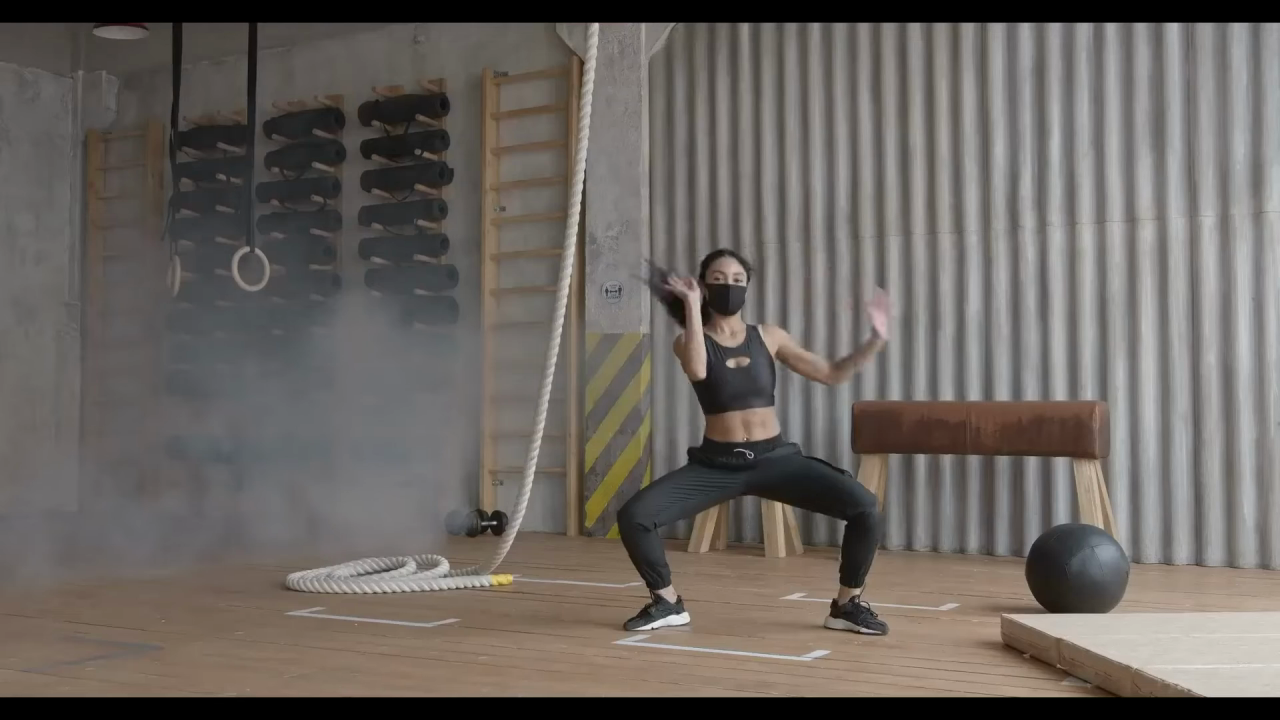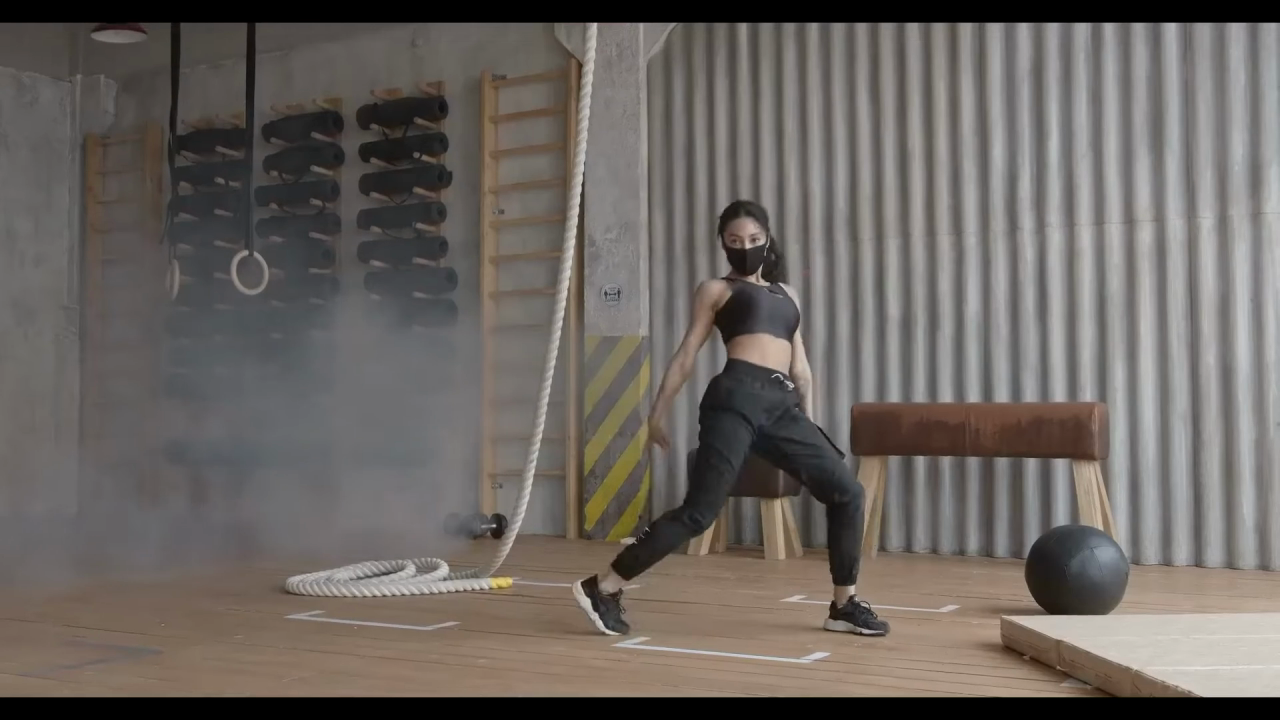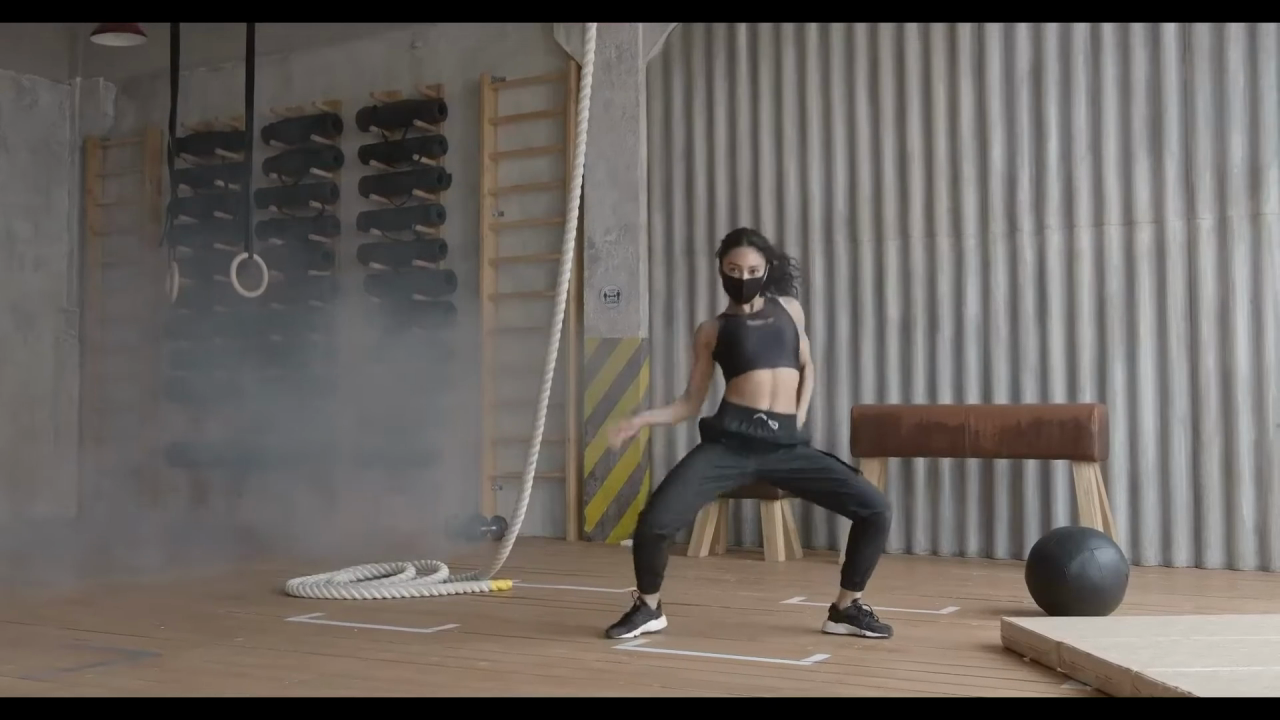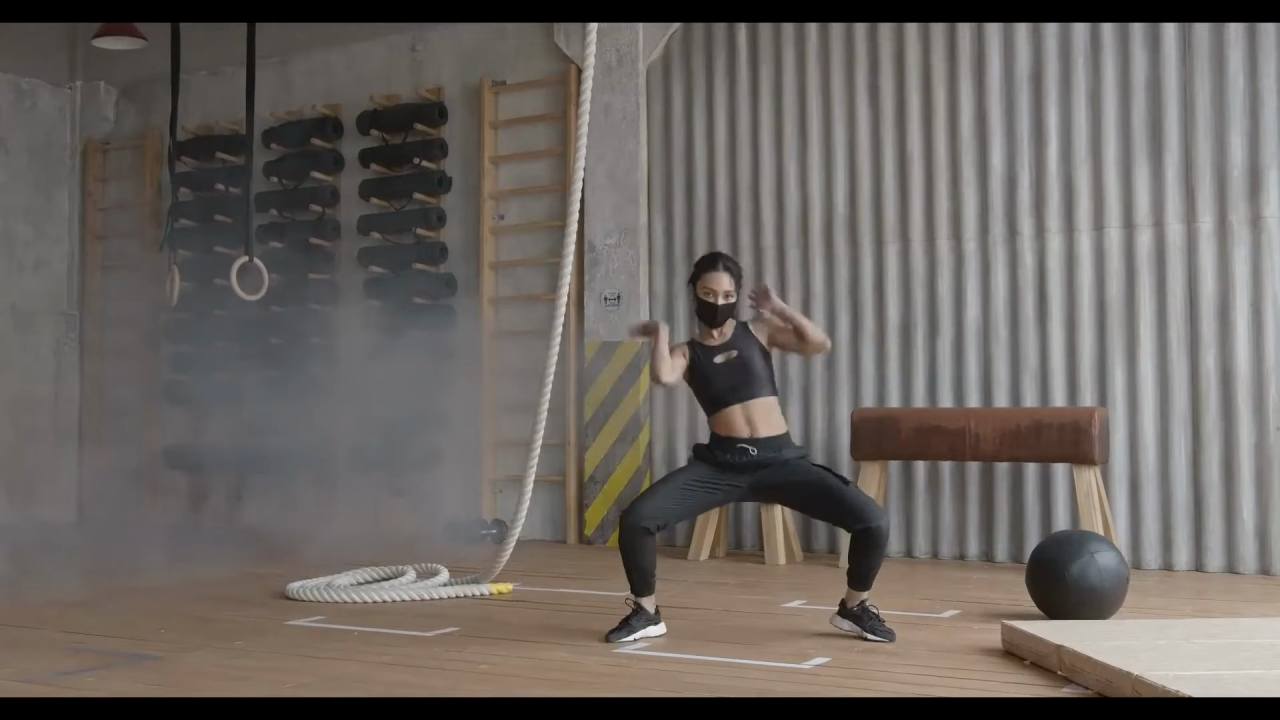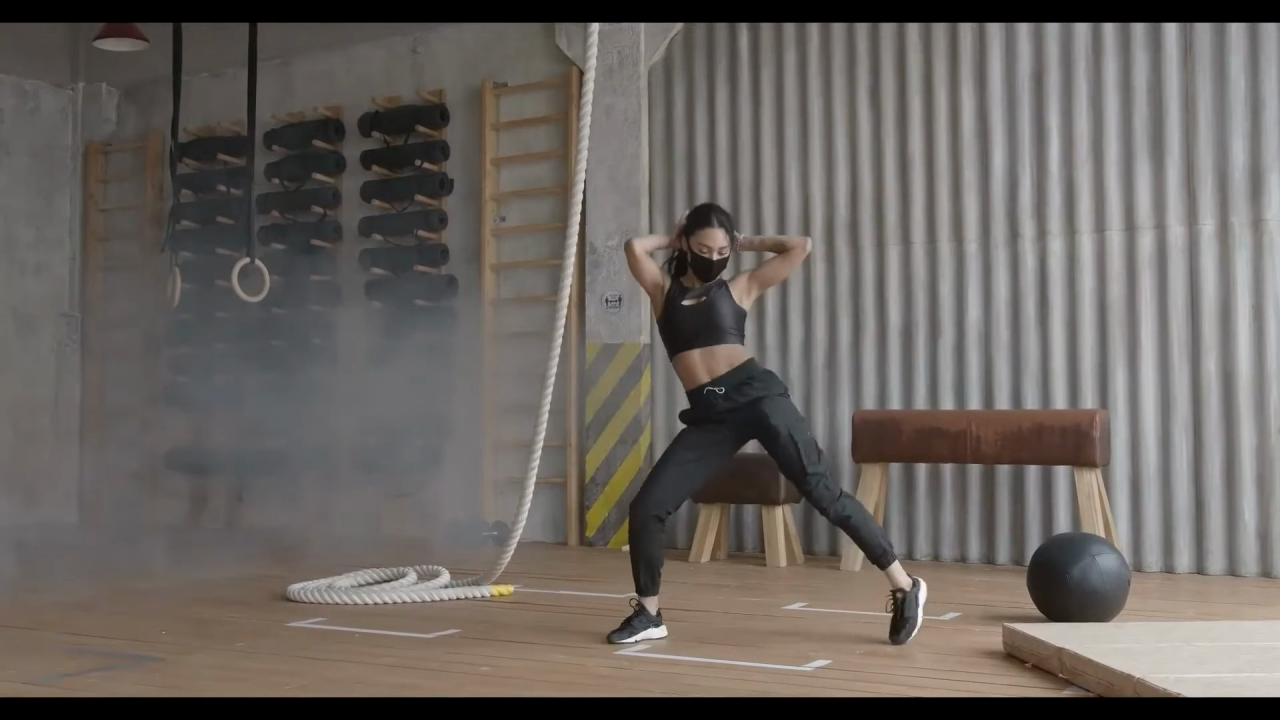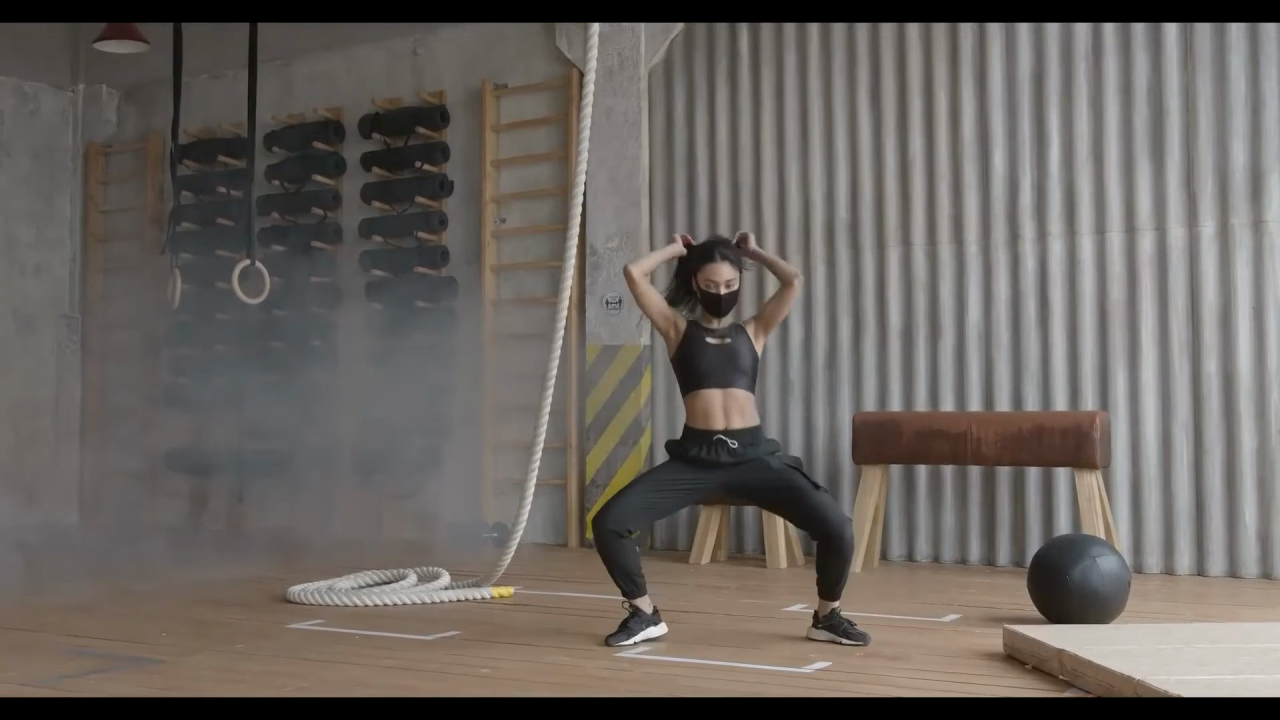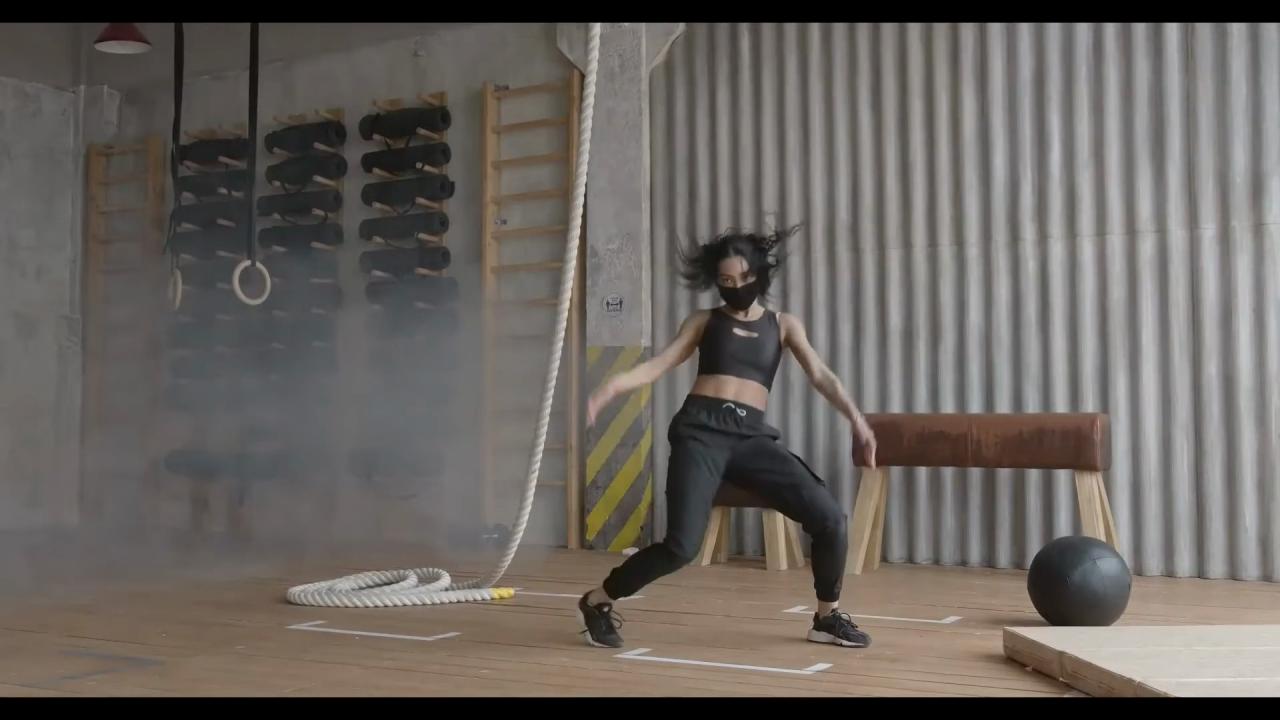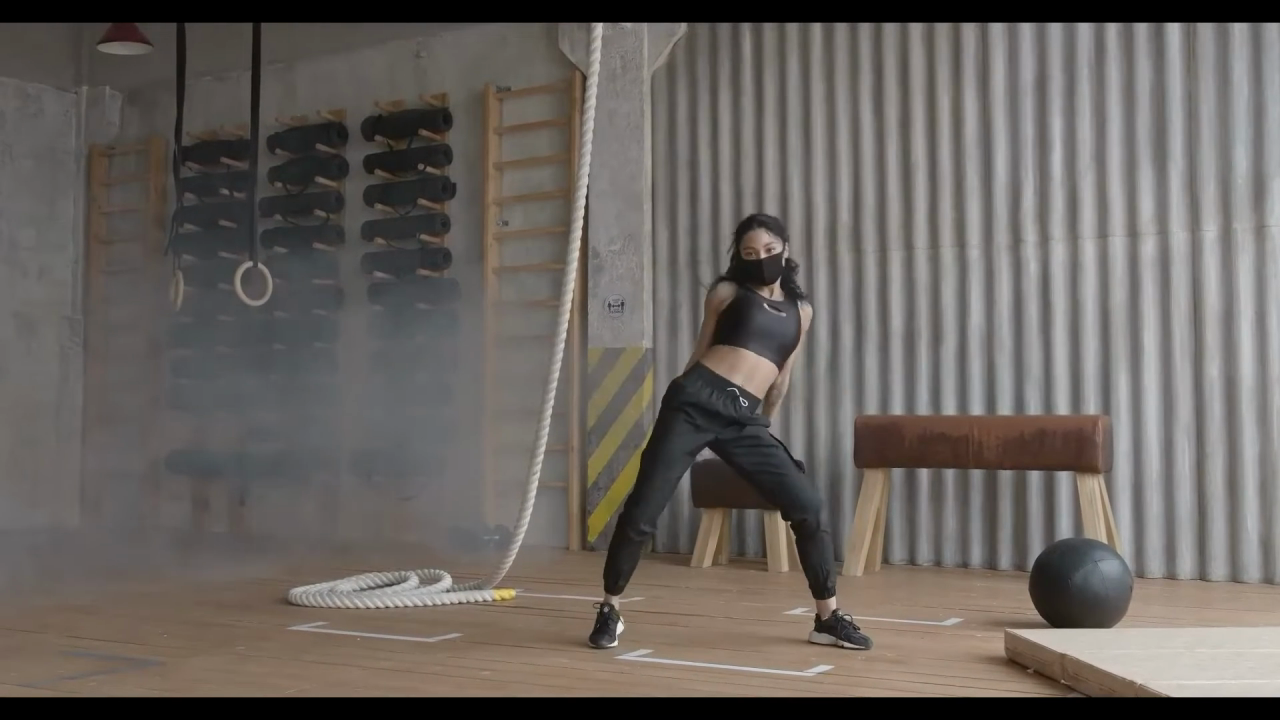
dt=0.5s
person 1, frame 1
left shoulder: (770, 337)
right shoulder: (688, 342)
left elbow: (832, 374)
right elbow: (698, 371)
left wrist: (876, 340)
right wrist: (692, 306)
left hip: (774, 458)
right hip: (716, 463)
left knee: (865, 508)
right knee: (633, 516)
left ankle: (846, 604)
right ankle: (668, 602)
person 1, frame 2
left shoulder: (786, 294)
right shoulder: (717, 289)
left elbow: (801, 364)
right elbow: (687, 352)
left wrist: (808, 421)
right wrist: (657, 412)
left hip: (781, 407)
right hip: (737, 400)
left knee: (848, 495)
right knee: (698, 513)
left ankle: (844, 605)
right ankle: (603, 587)
person 1, frame 3
left shoulder: (788, 307)
right shoulder: (712, 329)
left elbow: (806, 366)
right elbow: (692, 401)
left wrist: (800, 412)
right wrist: (642, 418)
left hip: (786, 443)
right hip: (730, 441)
left knee: (875, 508)
right knee: (655, 521)
left ankle: (846, 607)
right ankle: (648, 607)
person 1, frame 4
left shoulder: (758, 331)
right shoulder: (686, 353)
left elbow: (819, 344)
right elbow: (663, 377)
left wrist: (773, 306)
right wrist: (659, 335)
left hip: (779, 457)
right hip: (722, 463)
left knee: (871, 519)
right knee: (635, 519)
left ankle: (854, 606)
right ankle: (645, 611)
person 1, frame 5
left shoulder: (739, 287)
right shoulder: (663, 290)
left elbow: (800, 246)
right elbow: (633, 248)
left wrist: (747, 243)
right wrist: (672, 239)
left hip: (756, 395)
right hip: (708, 415)
left knee: (821, 491)
right knee: (645, 508)
left ankle: (903, 585)
right ankle: (648, 613)
person 1, frame 6
left shoulder: (753, 332)
right shoulder: (679, 329)
left elbow: (792, 280)
right elbow: (633, 274)
left wrist: (755, 253)
right wrist: (676, 251)
left hip: (753, 457)
right hip: (696, 458)
left knee: (836, 527)
right knee: (608, 522)
left ankle: (826, 615)
right ankle: (644, 613)
person 1, frame 7
left shoulder: (783, 325)
right shoulder: (703, 321)
left elbow: (818, 374)
right elbow: (654, 367)
left wrist: (854, 416)
right wrist: (606, 391)
left hip: (753, 438)
right hip: (700, 433)
left knee: (830, 520)
right knee: (681, 546)
left ankle: (827, 616)
right ankle: (598, 603)
person 1, frame 8
left shoulder: (801, 310)
right shoulder: (727, 292)
right elbow: (702, 350)
left wrist: (761, 424)
right wrist: (671, 410)
left hip: (743, 421)
right hip: (696, 404)
left knee: (808, 509)
right knee: (641, 512)
left ankle: (828, 617)
right ankle: (610, 609)
